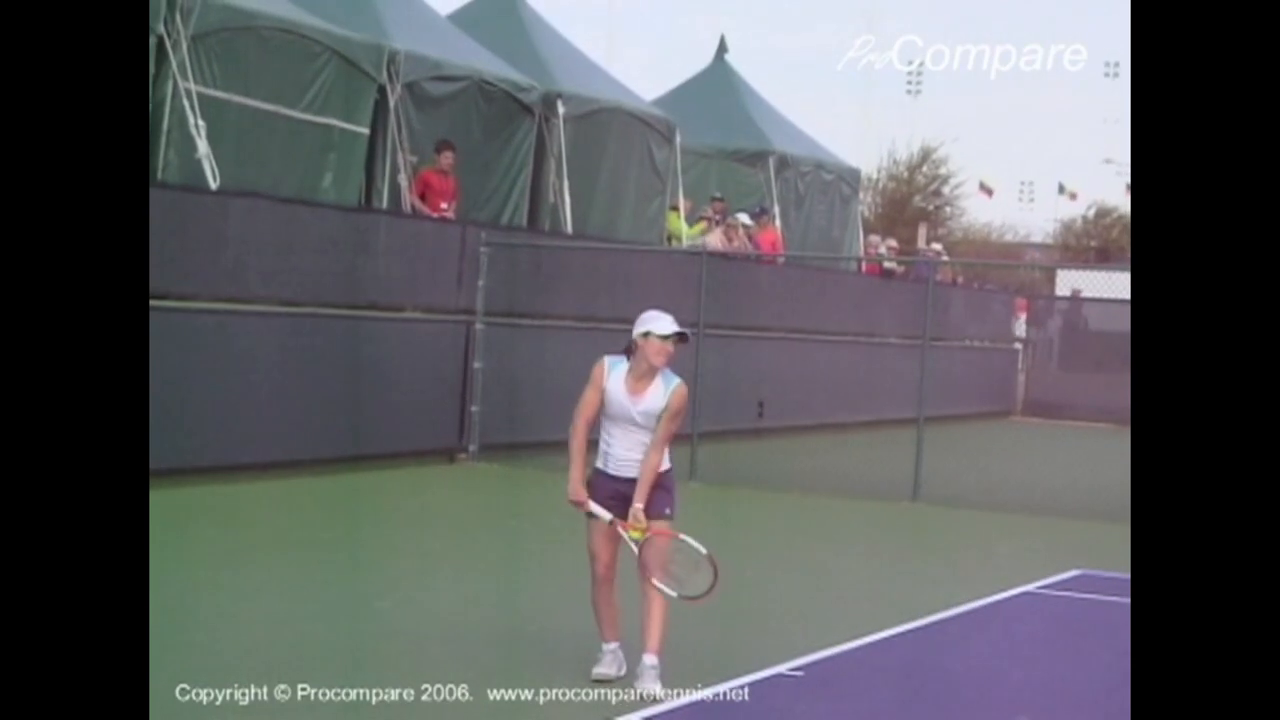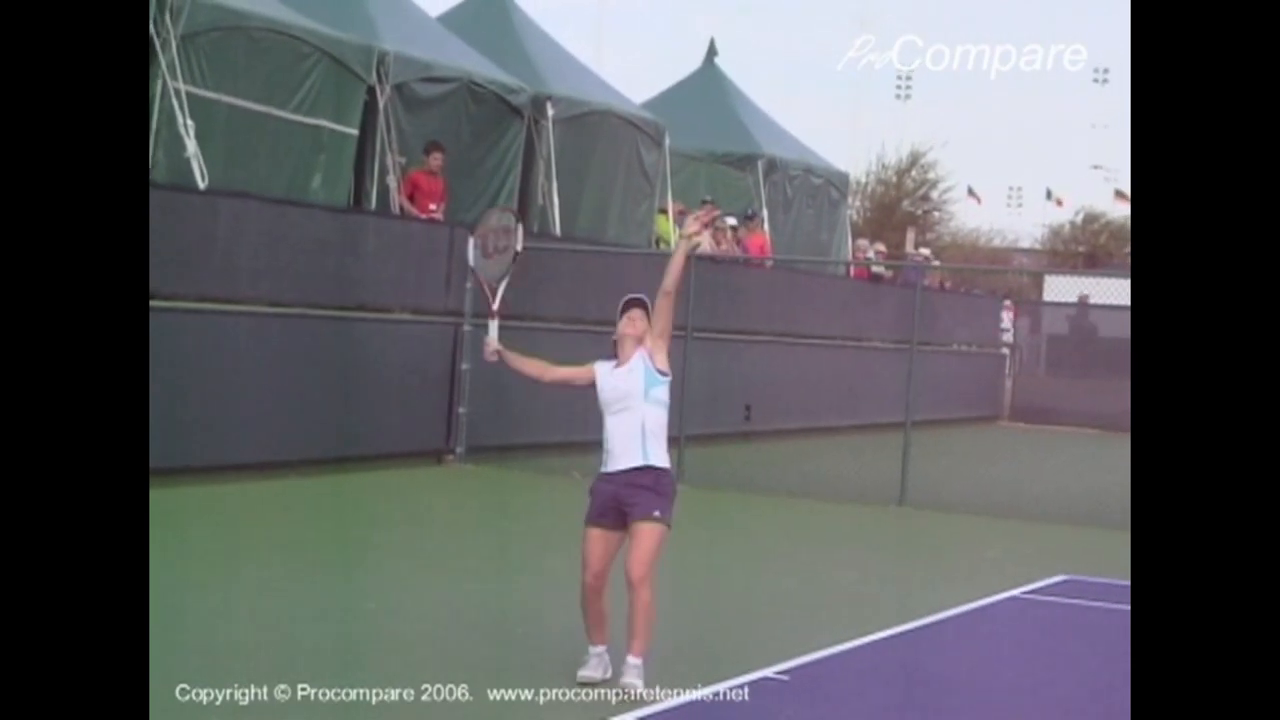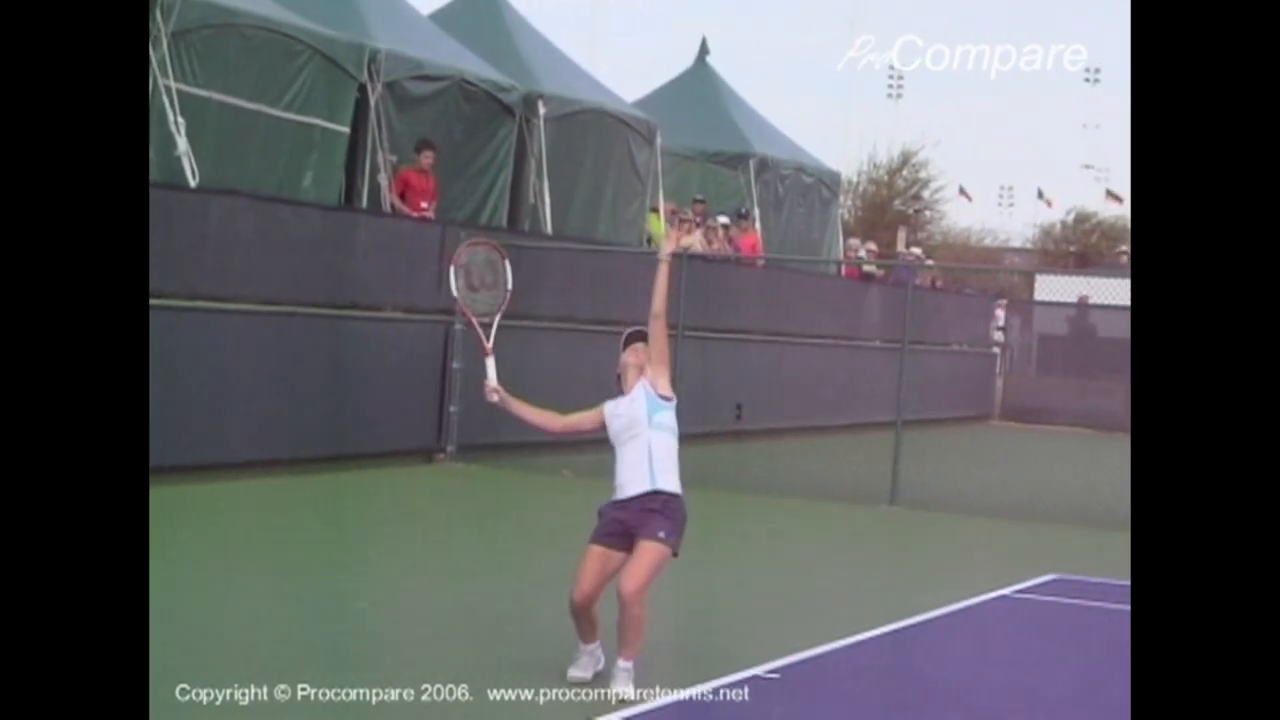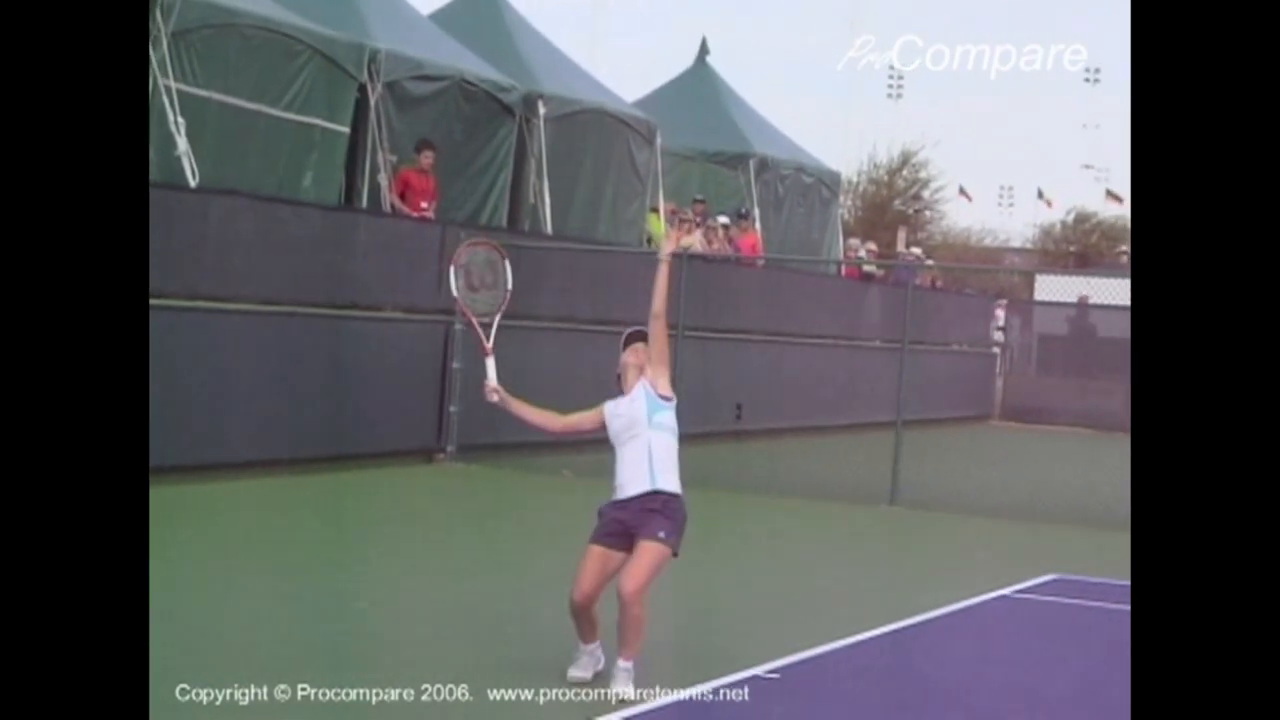
dt=0.7s
person 1, frame 1
left shoulder: (675, 390)
right shoulder: (606, 369)
left elbow: (655, 450)
right elbow: (580, 425)
left wrist: (639, 505)
right wrist: (576, 479)
left hip: (653, 483)
right hip: (606, 480)
right knee: (601, 571)
left ankle: (650, 665)
right ankle: (611, 652)
person 1, frame 2
left shoulder: (655, 355)
right shoulder: (602, 372)
left elbow: (667, 295)
right elbow: (550, 373)
left wrist: (685, 242)
right wrist: (504, 354)
left hip: (652, 482)
right hip: (610, 484)
left knee: (637, 575)
right knee: (591, 580)
left ankle: (634, 664)
right ankle: (598, 653)
person 1, frame 3
left shoulder: (657, 384)
right shoulder: (610, 410)
left elbow: (657, 318)
right elbow: (557, 423)
left wrist: (664, 260)
right wrist: (505, 399)
left hip: (661, 508)
right hip: (620, 509)
left knee: (630, 591)
right knee: (581, 597)
left ankle: (625, 668)
right ankle: (589, 652)
person 1, frame 4
left shoulder: (657, 385)
right shoulder: (610, 410)
left elbow: (657, 318)
right elbow: (557, 423)
left wrist: (664, 260)
right wrist: (505, 399)
left hip: (661, 507)
right hip: (619, 509)
left knee: (630, 591)
right knee: (581, 596)
left ankle: (625, 669)
right ankle: (589, 652)
